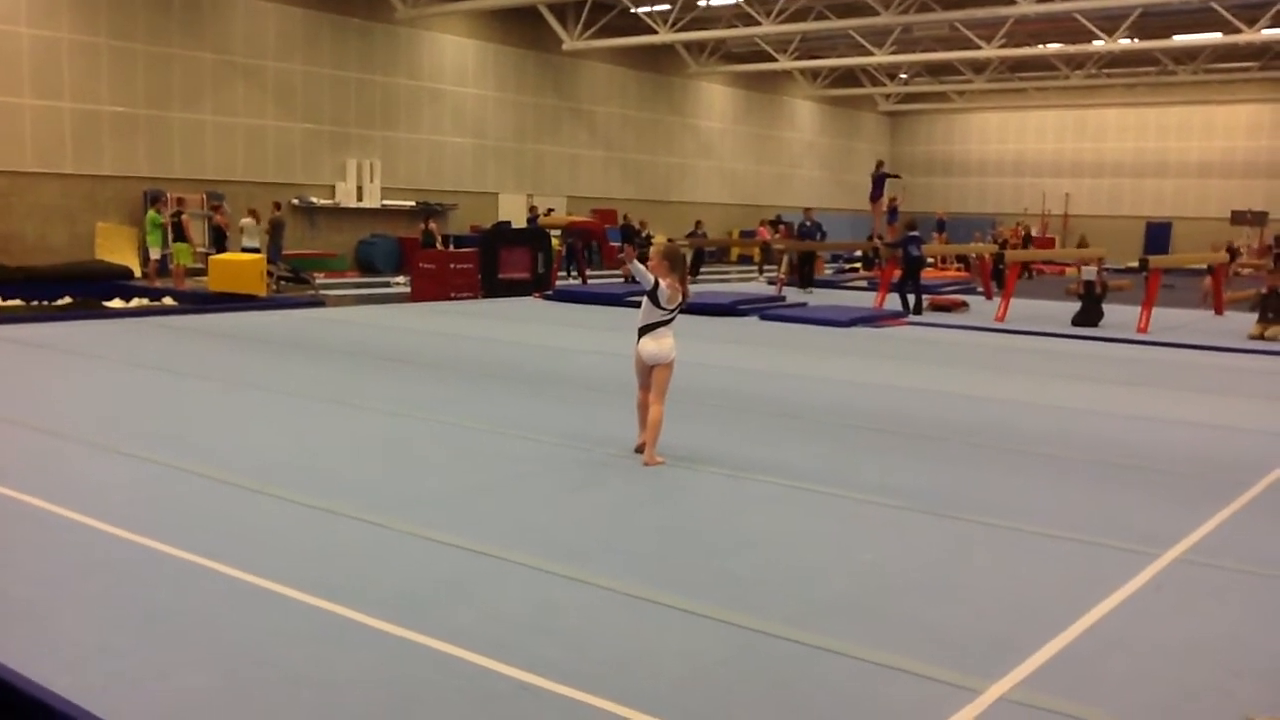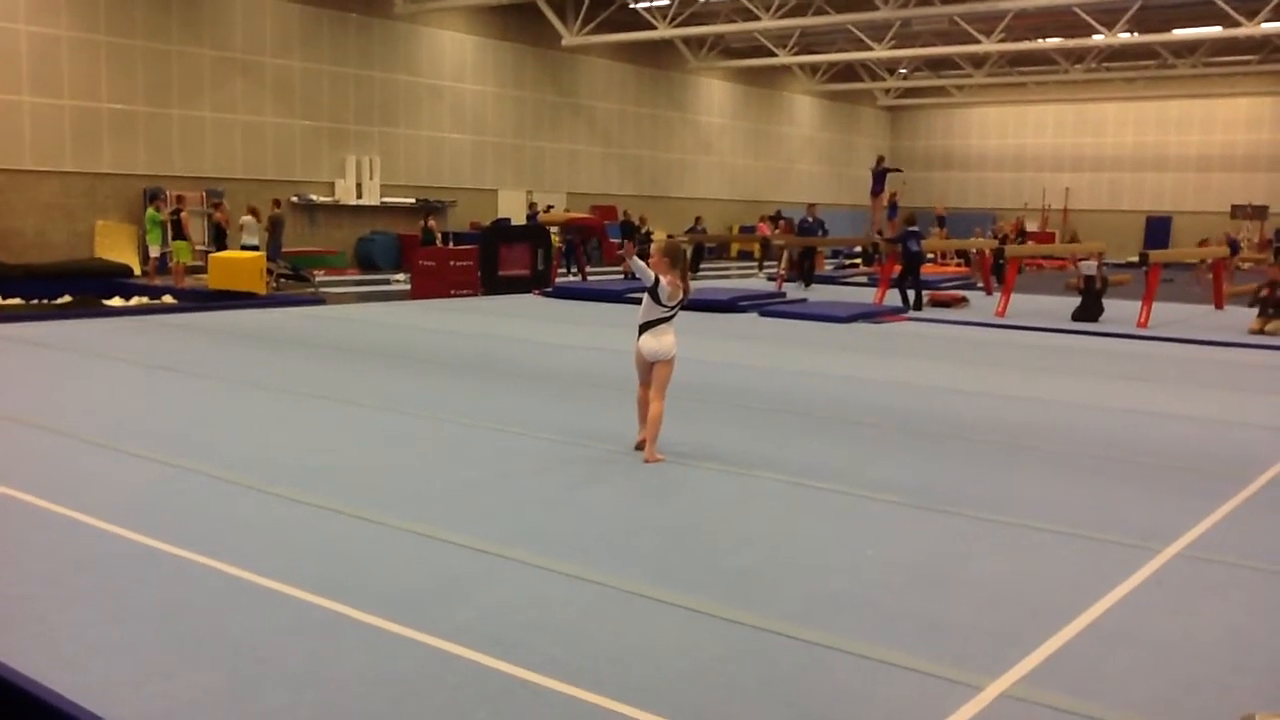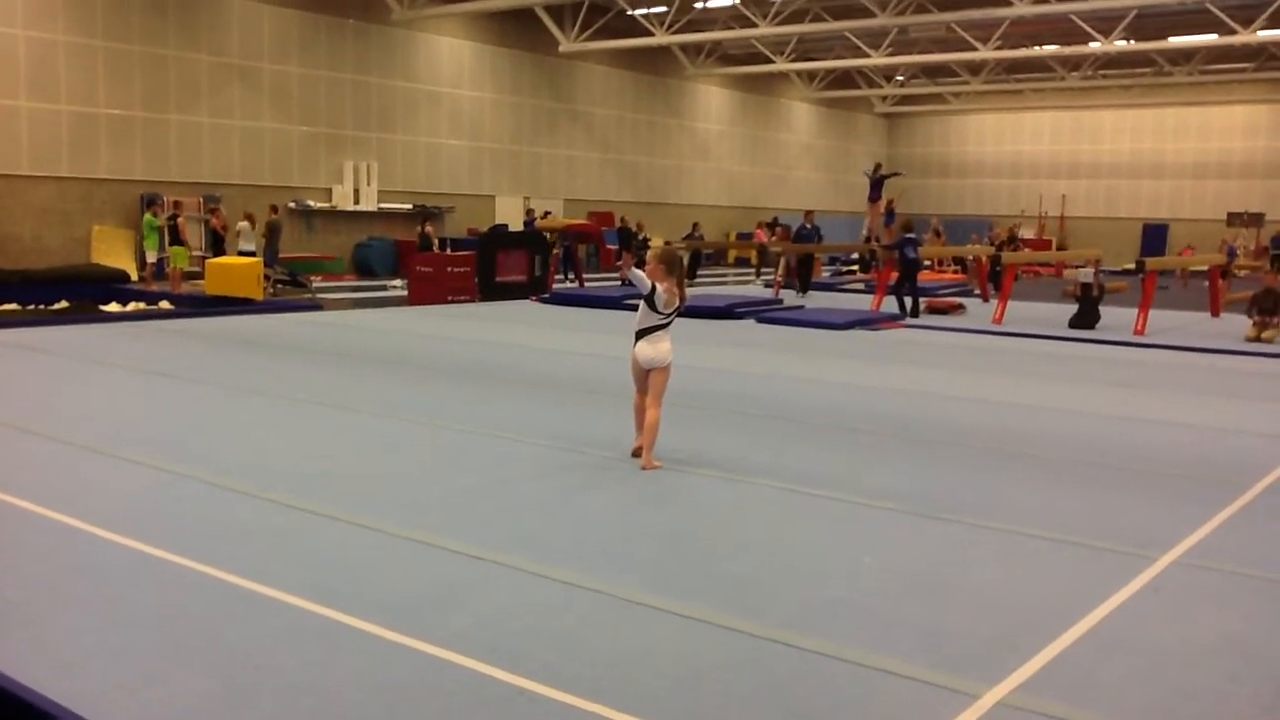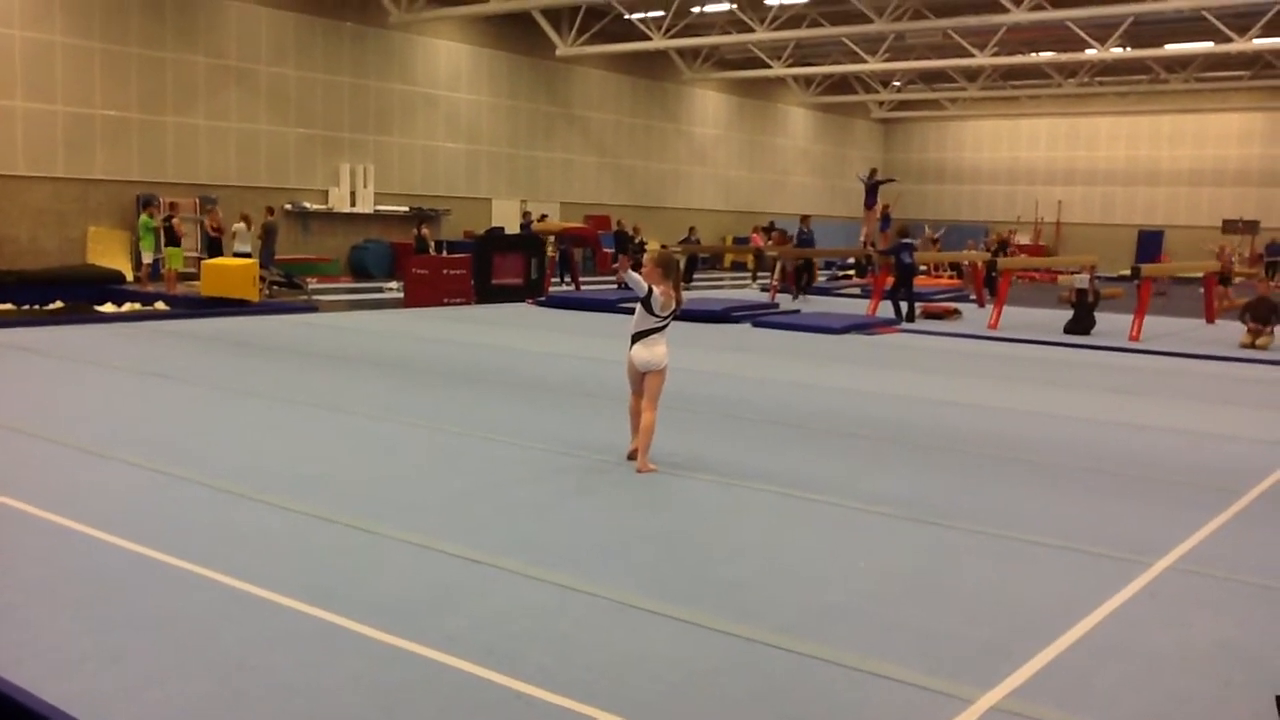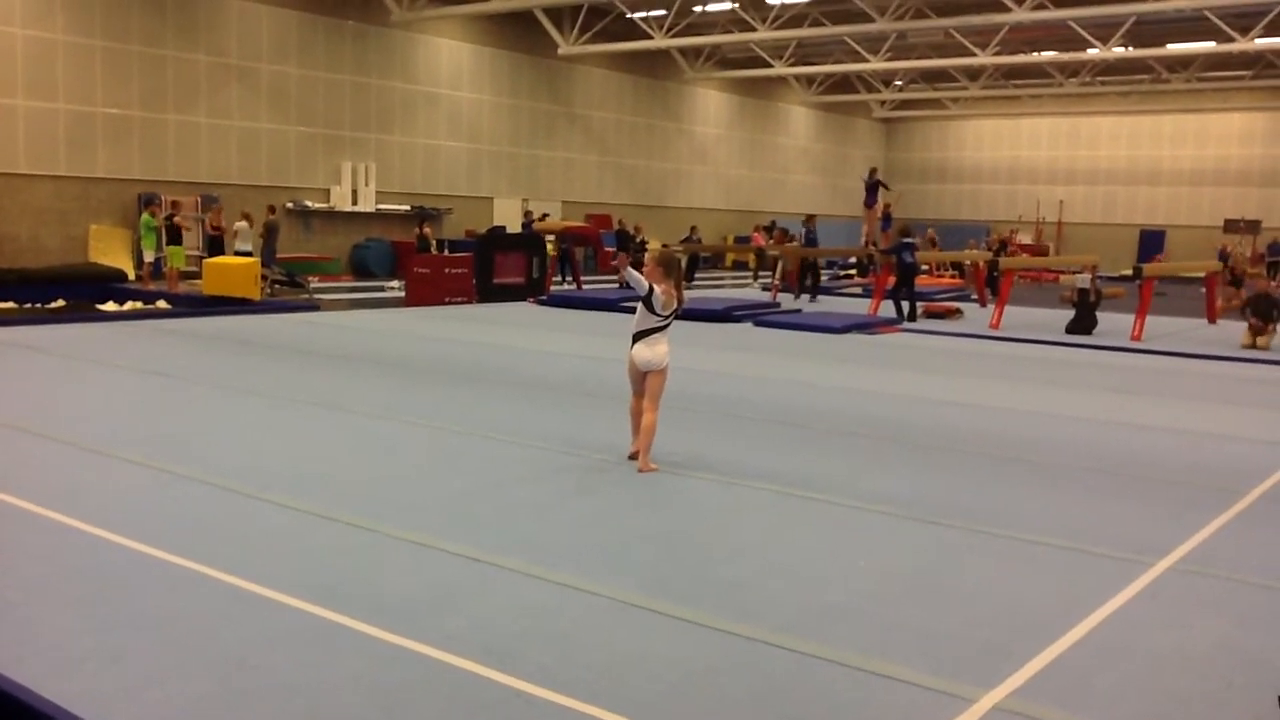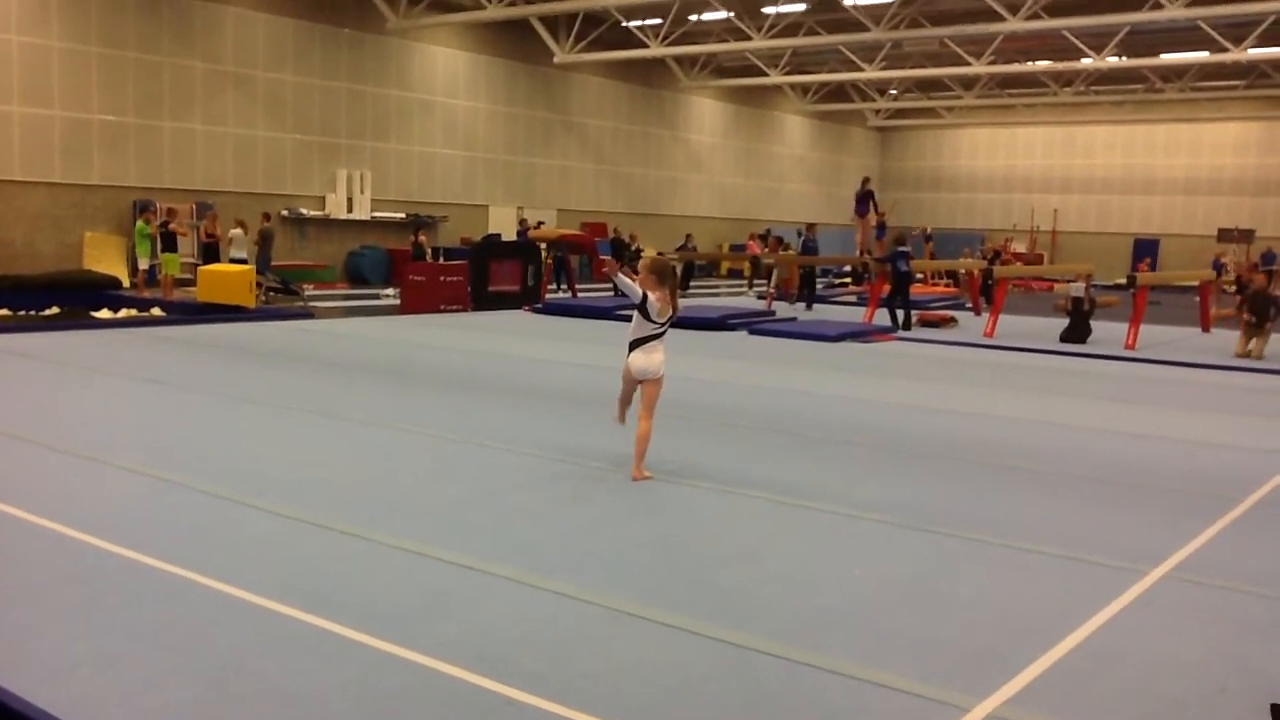
dt=0.3s
person 1, frame 1
left shoulder: (658, 287)
right shoulder: (679, 289)
left elbow: (645, 276)
left wrist: (632, 262)
right wrist: (634, 265)
left hip: (647, 345)
right hip: (666, 347)
left knee: (643, 391)
right knee: (657, 401)
left ankle: (643, 437)
right ankle: (650, 453)
person 1, frame 2
left shoulder: (659, 284)
right shoulder: (680, 286)
left elbow: (645, 273)
left wrist: (632, 258)
right wrist: (633, 261)
left hip: (647, 342)
right hip: (667, 344)
left knee: (644, 387)
right knee: (657, 398)
left ankle: (642, 434)
right ankle: (650, 450)
person 1, frame 3
left shoulder: (655, 291)
right shoulder: (677, 293)
left elbow: (641, 282)
left wrist: (629, 269)
right wrist: (632, 271)
left hip: (643, 349)
right hip: (663, 351)
left knee: (640, 394)
right knee: (654, 405)
left ankle: (639, 440)
right ankle: (647, 457)
person 1, frame 4
left shoulder: (651, 294)
right shoulder: (673, 296)
left elbow: (639, 285)
left wrist: (625, 272)
right wrist: (628, 273)
left hip: (639, 352)
right hip: (658, 355)
left knee: (636, 396)
right knee: (649, 408)
left ankle: (634, 443)
right ankle: (642, 460)
person 1, frame 5
left shoulder: (652, 293)
right shoulder: (675, 295)
left elbow: (639, 283)
left wrist: (625, 270)
right wrist: (628, 272)
left hip: (640, 351)
right hip: (659, 355)
left knee: (637, 397)
right knee: (651, 408)
left ankle: (635, 443)
right ankle: (644, 460)
person 1, frame 6
left shoulder: (646, 299)
right shoulder: (670, 302)
left elbow: (633, 290)
left wrist: (617, 276)
right wrist: (625, 277)
left hip: (636, 359)
right hip: (656, 363)
left knee: (626, 394)
right knee: (646, 416)
left ankle: (621, 416)
right ankle: (638, 468)
